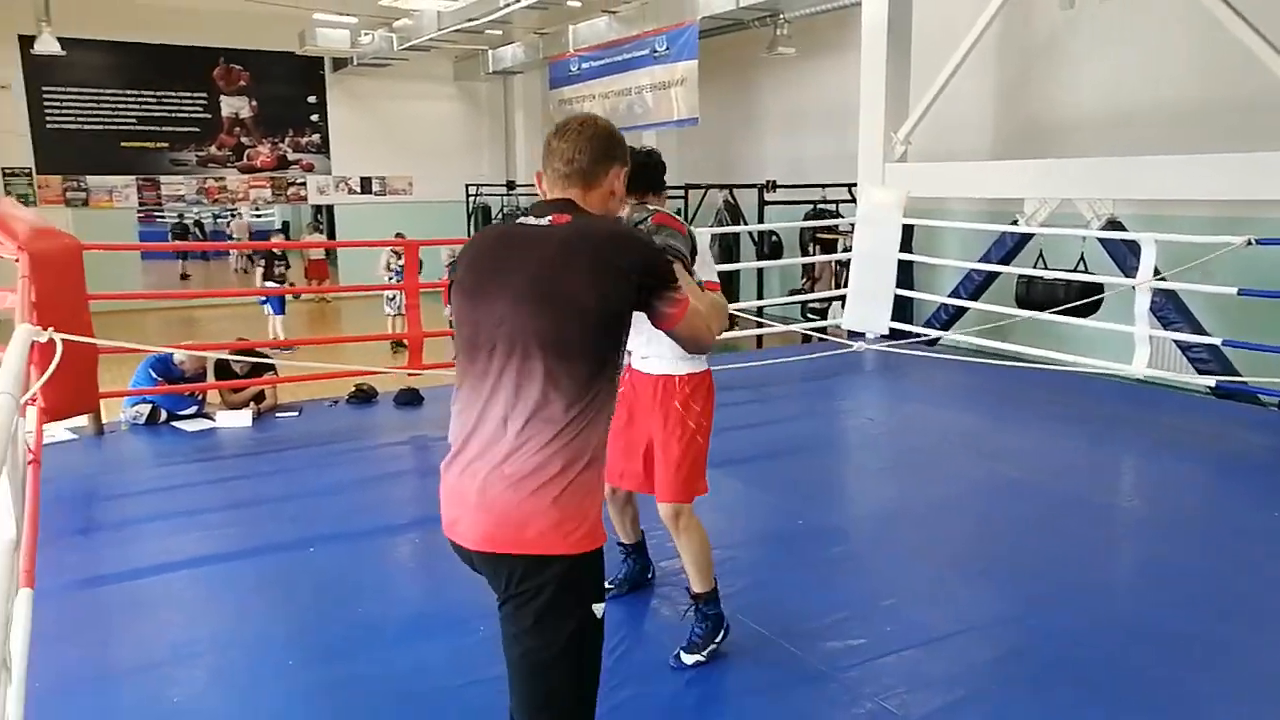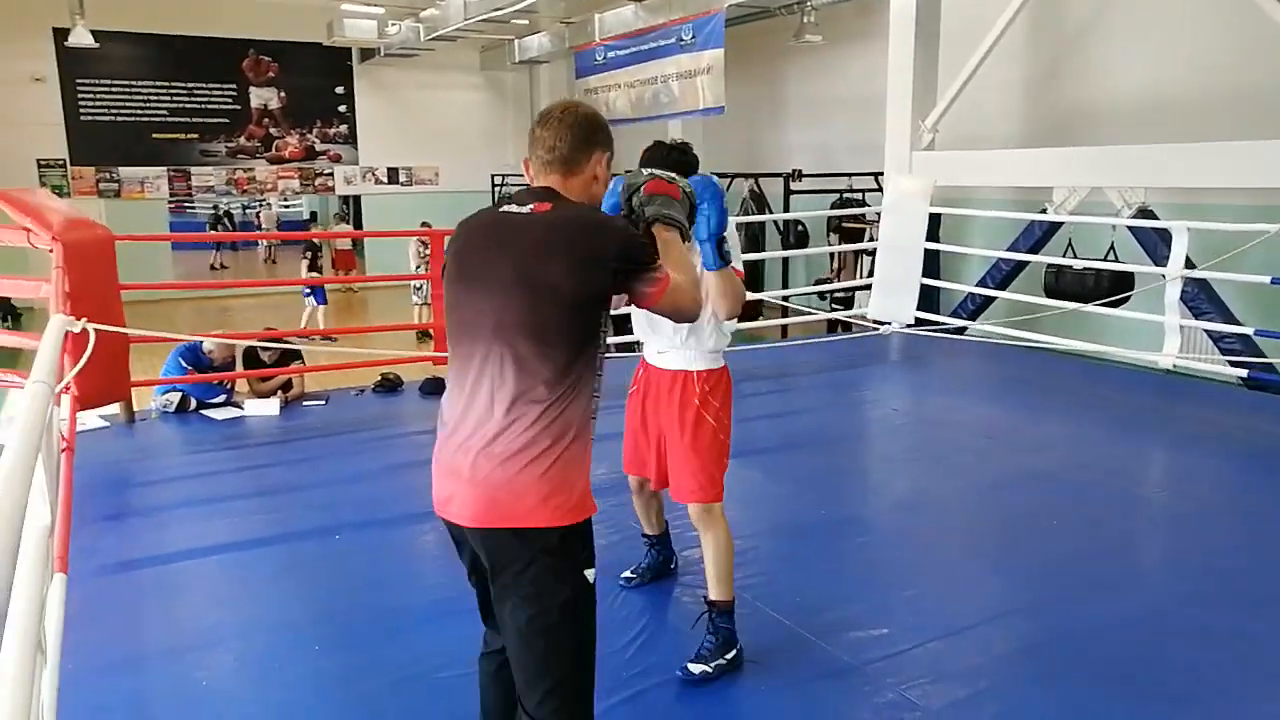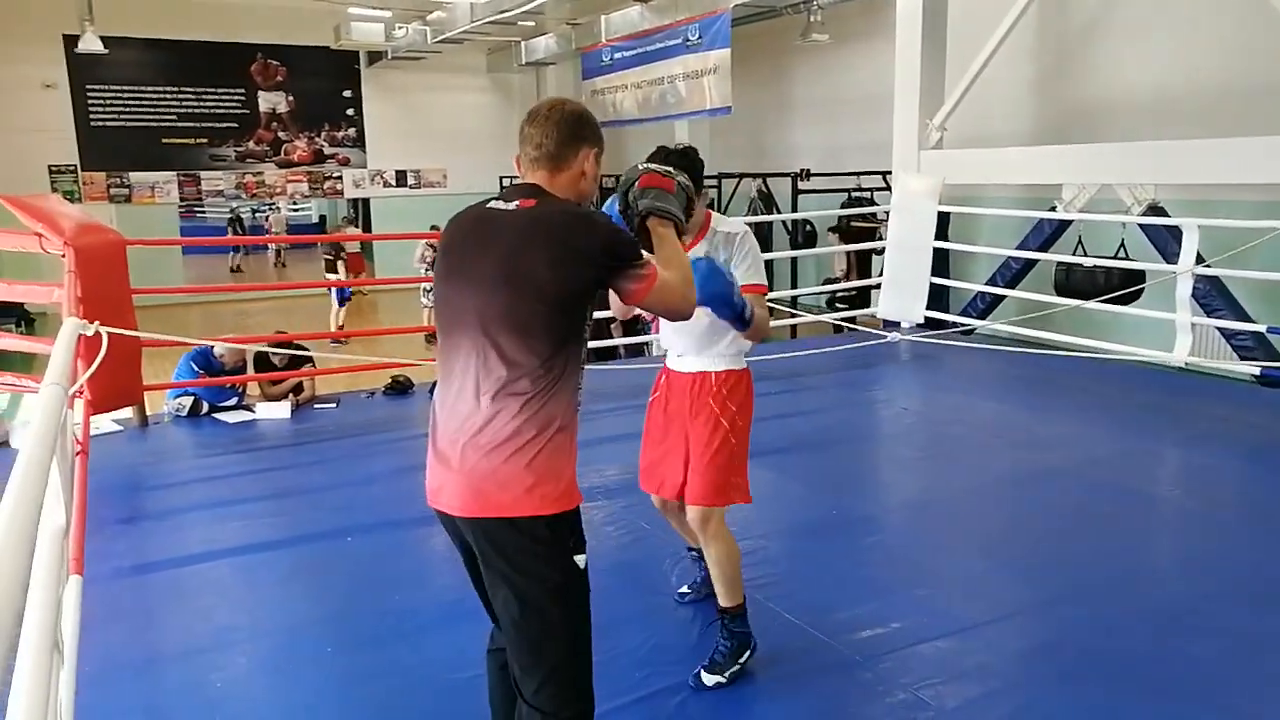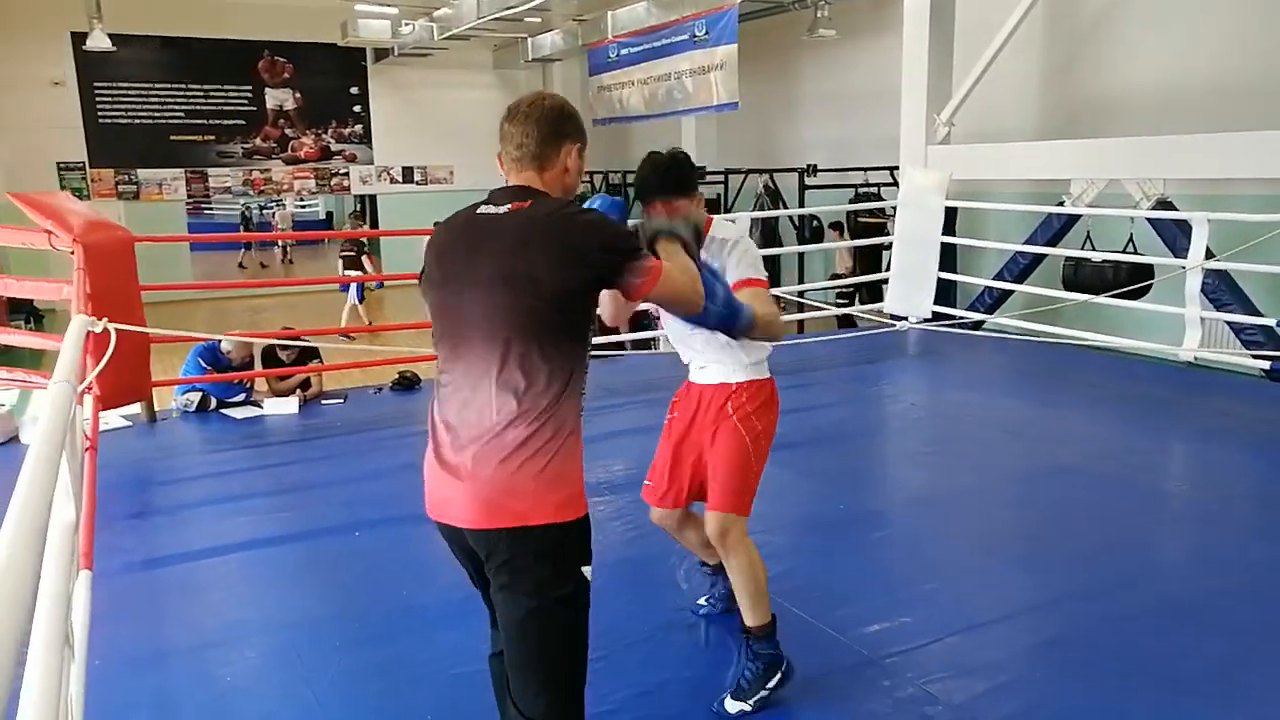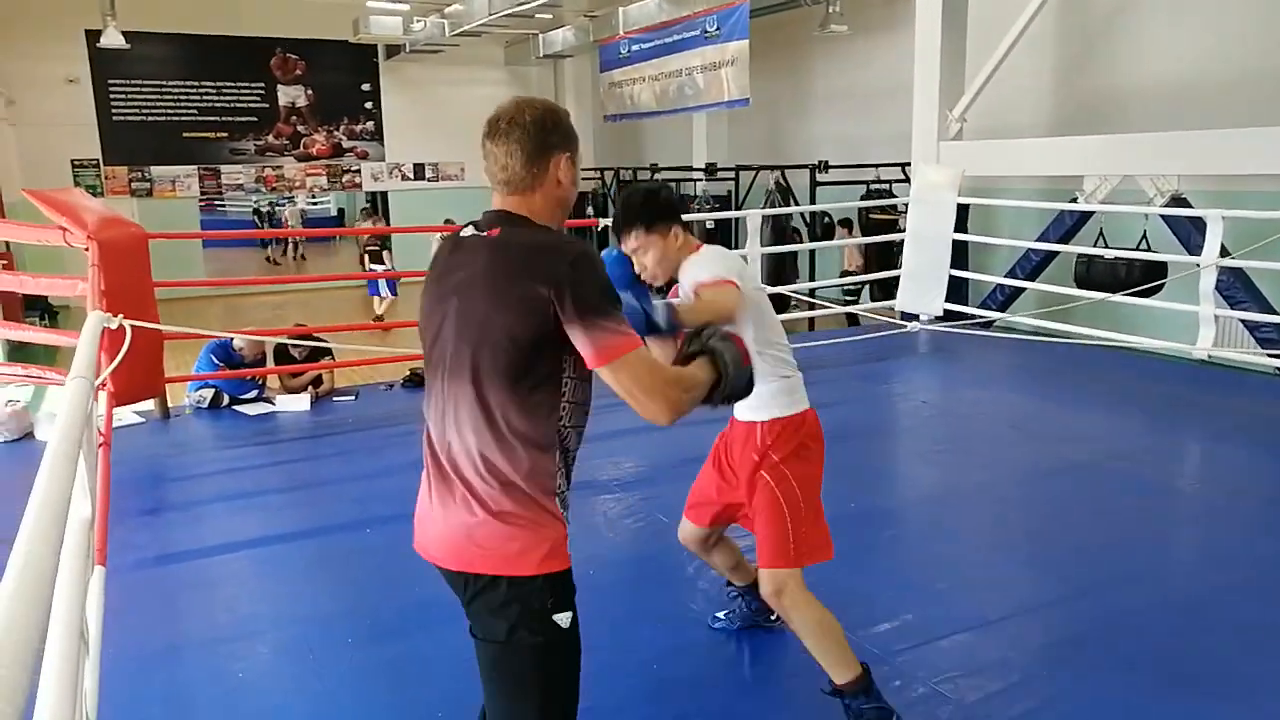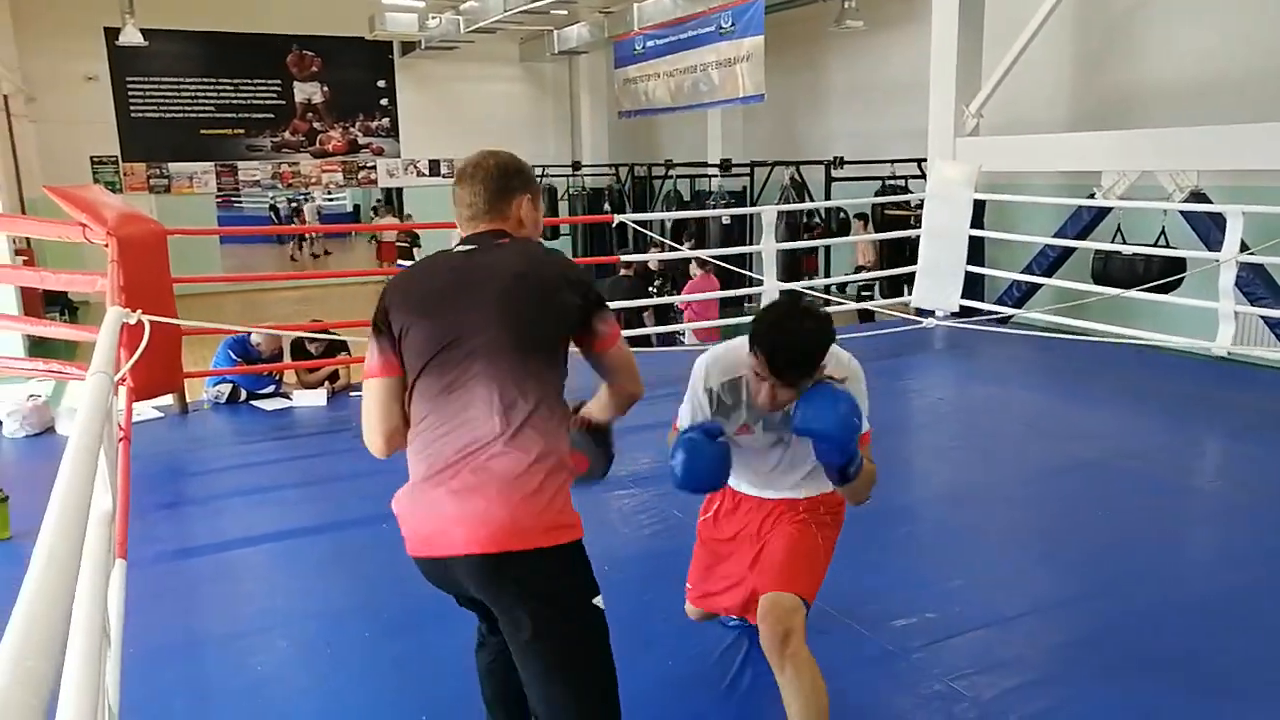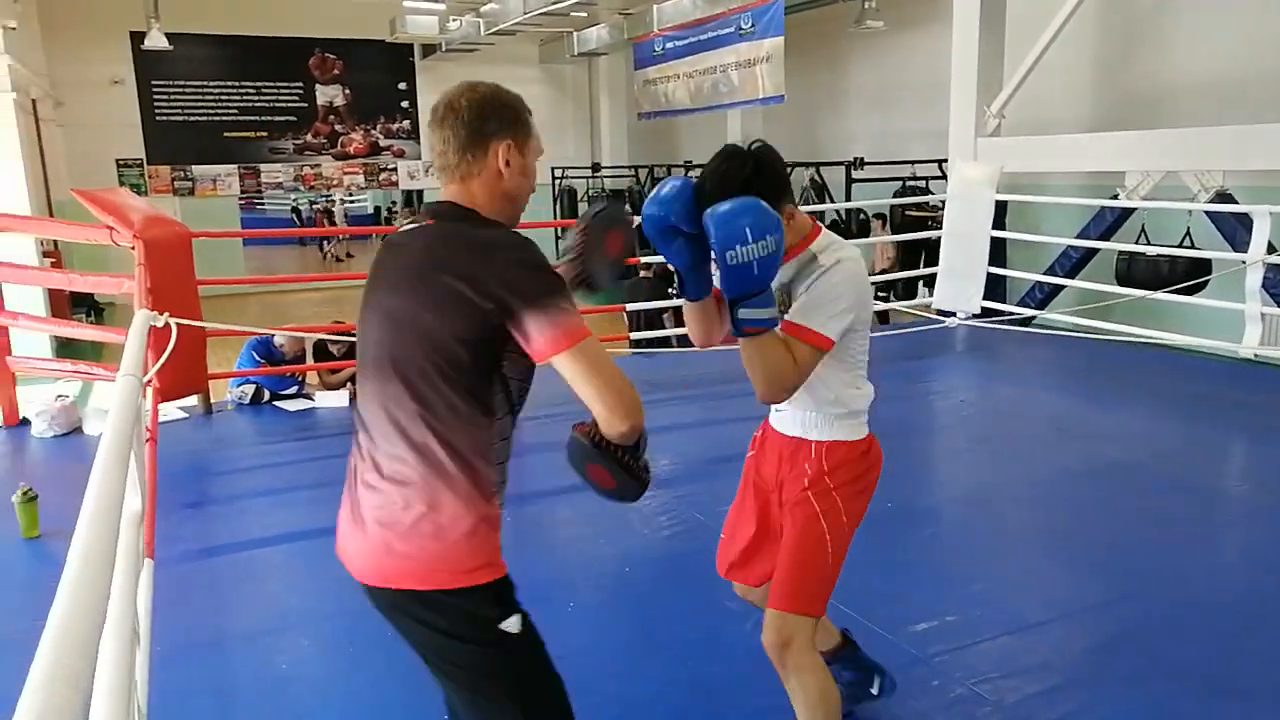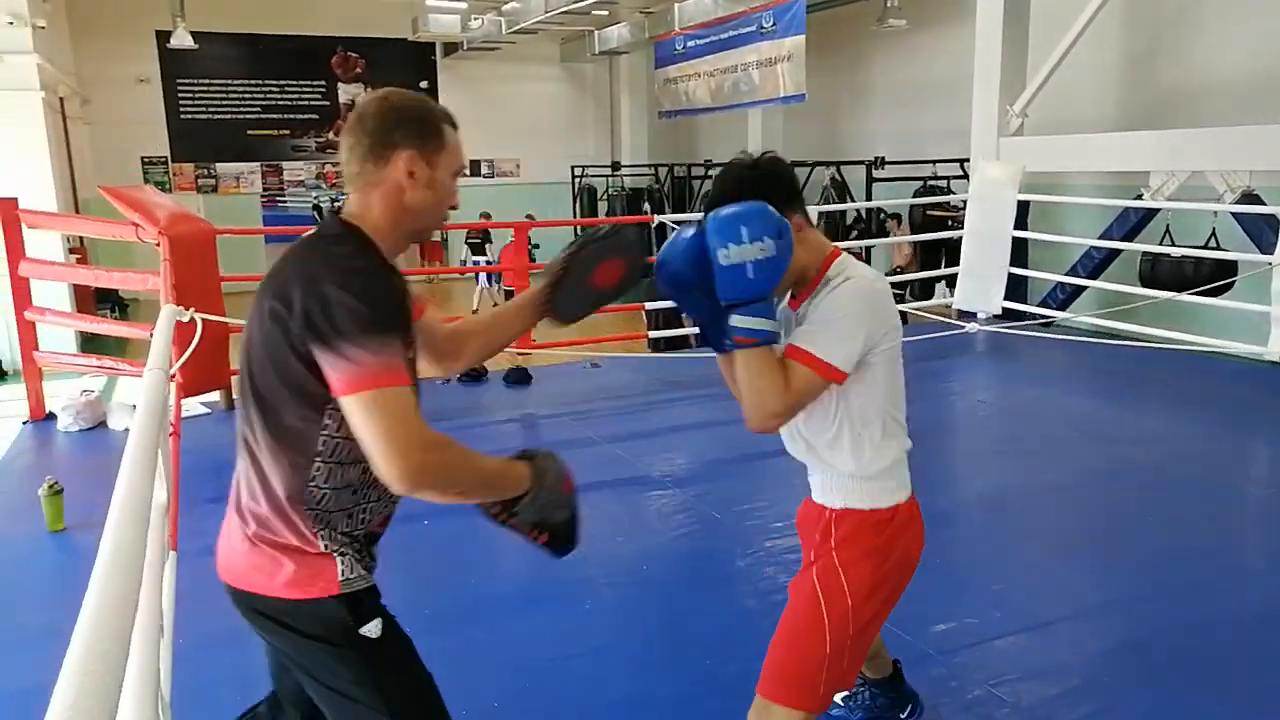
dt=0.3s
person 1, frame 1
left shoulder: (478, 250)
right shoulder: (622, 249)
right elbow: (702, 337)
right wrist: (674, 260)
left hip: (466, 509)
right hip: (545, 524)
left knee: (536, 661)
person 1, frame 2
left shoulder: (469, 234)
right shoulder: (600, 236)
right elbow: (687, 305)
right wrist: (666, 224)
left hip: (457, 488)
right hip: (536, 502)
left knee: (506, 642)
person 1, frame 3
left shoulder: (461, 229)
right shoulder: (582, 232)
right elbow: (679, 303)
right wrist: (662, 219)
left hip: (452, 483)
right hip: (523, 493)
left knee: (514, 639)
person 1, frame 4
left shoulder: (445, 239)
right shoulder: (580, 233)
right elbow: (690, 297)
right wrist: (670, 240)
left hip: (452, 496)
right hip: (531, 503)
left knee: (518, 650)
person 1, frame 5
left shoulder: (448, 257)
right shoulder: (561, 262)
right elbow: (660, 404)
right wrist: (711, 364)
left hip: (447, 527)
right hip: (514, 543)
person 1, frame 6
left shoulder: (403, 290)
right shoulder: (557, 273)
left elbow: (382, 439)
right elbow: (628, 386)
right wrist: (588, 417)
left hip: (429, 532)
right hip: (529, 530)
left knee: (506, 632)
person 1, frame 7
left shoulder: (399, 254)
right shoulder: (500, 256)
right elbow: (619, 411)
left wrist: (559, 279)
right wrist: (623, 442)
left hip: (377, 537)
right hip: (437, 553)
person 1, frame 8
left shoulder: (320, 259)
right shoulder: (352, 281)
left elbow: (443, 349)
right elbow: (403, 461)
left wrist: (537, 303)
right wrist: (526, 480)
left hip: (267, 555)
right hip: (303, 576)
person 2, frame 1
left shoulder: (686, 242)
left hip: (683, 385)
right hip: (634, 379)
left knee: (673, 508)
right knee: (612, 487)
left ankle: (709, 616)
right ankle: (636, 564)
person 2, frame 2
left shoulder: (714, 233)
left elbow: (729, 308)
left wrist: (712, 242)
left hip: (700, 381)
right hip: (652, 372)
left knee: (703, 506)
right knee: (641, 479)
left ankle: (724, 632)
right ankle: (659, 554)
person 2, frame 3
left shoulder: (736, 238)
left elbow: (760, 329)
right elbow: (623, 309)
left wrist: (735, 309)
left hip: (721, 384)
right hip: (673, 379)
left knee: (704, 513)
right knee: (664, 496)
left ankle: (736, 635)
right ankle: (709, 568)
person 2, frame 4
left shoulder: (733, 245)
left elbow: (768, 320)
right elbow: (612, 315)
left hip: (745, 395)
right hip: (695, 392)
left knee: (720, 526)
right knee: (666, 511)
left ankle: (767, 657)
right ankle: (727, 581)
person 2, frame 5
left shoulder: (714, 268)
right shoulder: (692, 279)
left elbow: (719, 309)
left wrist: (654, 314)
right wrist: (632, 300)
left hip: (780, 435)
right hip: (746, 427)
left knee: (781, 585)
right knee: (693, 535)
right ankle: (754, 599)
person 2, frame 6
left shoulder: (841, 376)
right shoulder: (719, 364)
left elbow: (862, 488)
right elbow: (684, 448)
left wrist: (844, 458)
right wrist: (692, 455)
left hip: (805, 507)
right hip: (735, 499)
left knee: (779, 630)
right knee: (700, 607)
right ankle: (758, 603)
person 2, frame 7
left shoulder: (838, 267)
right shoulder: (743, 252)
left elbow: (777, 385)
right elbow: (705, 336)
left wrist: (752, 296)
right wrist: (690, 264)
left hip: (832, 460)
right hip: (779, 439)
left knee: (781, 638)
right knee: (749, 579)
right ankle: (852, 669)
person 2, frame 8
left shoulder: (849, 294)
right shoulder: (801, 284)
left elbow: (766, 411)
right elbow: (754, 384)
left wrist: (750, 305)
right wrist: (713, 316)
left hip: (863, 525)
right hip: (846, 507)
right knee: (823, 624)
